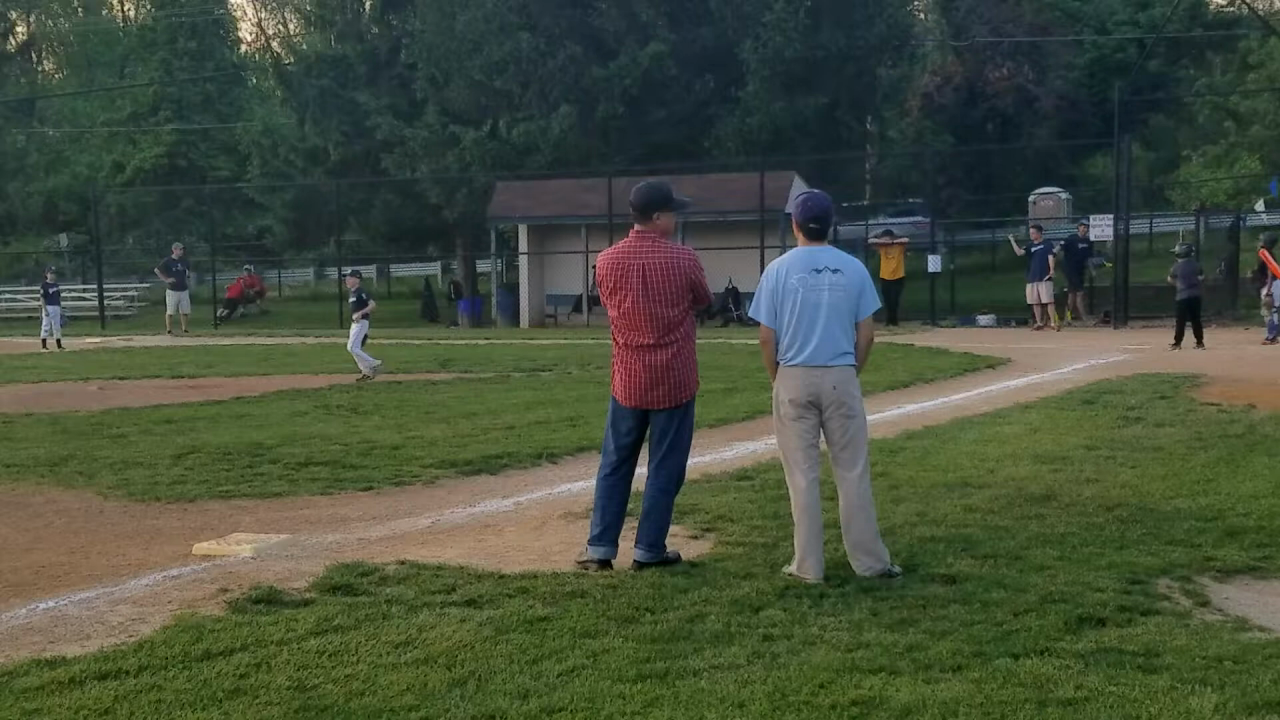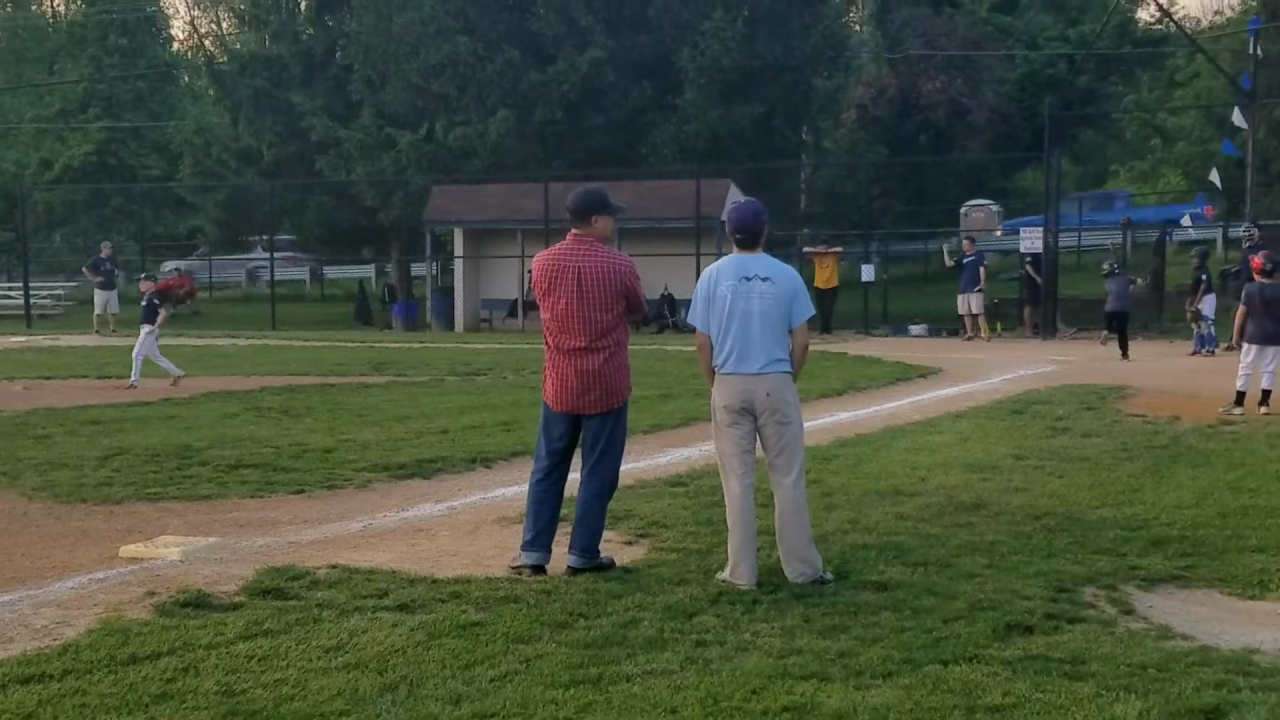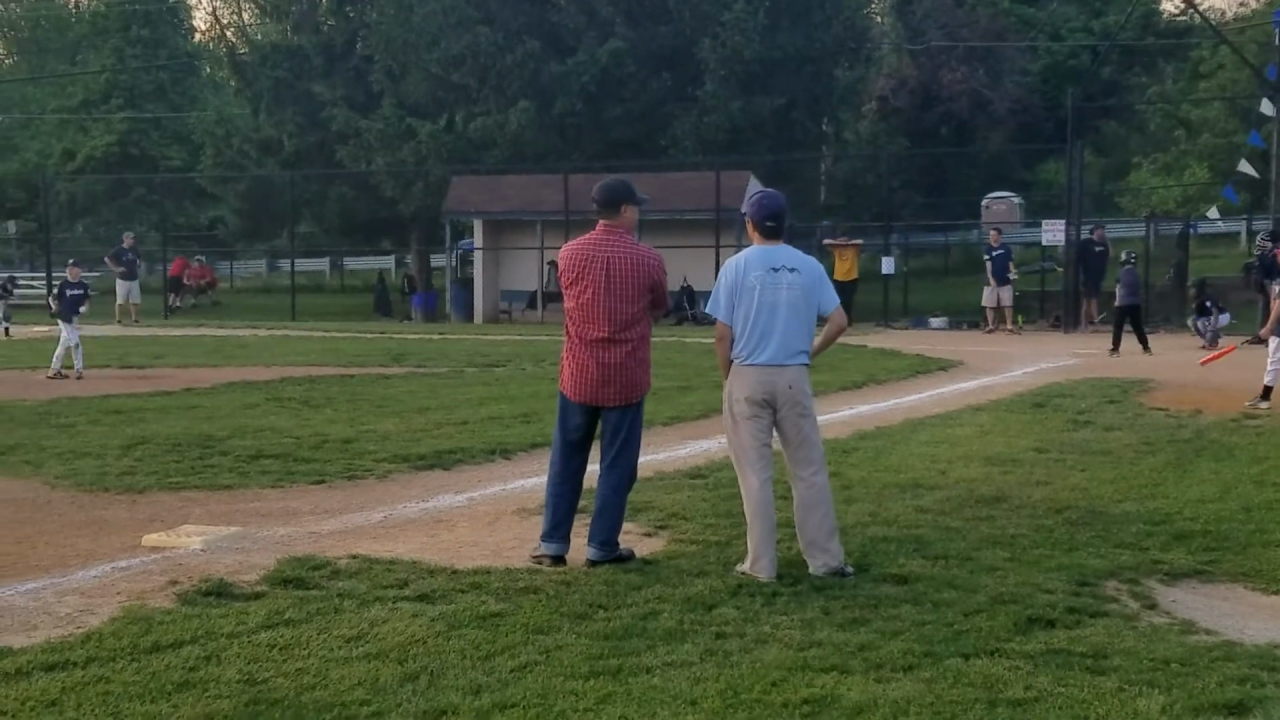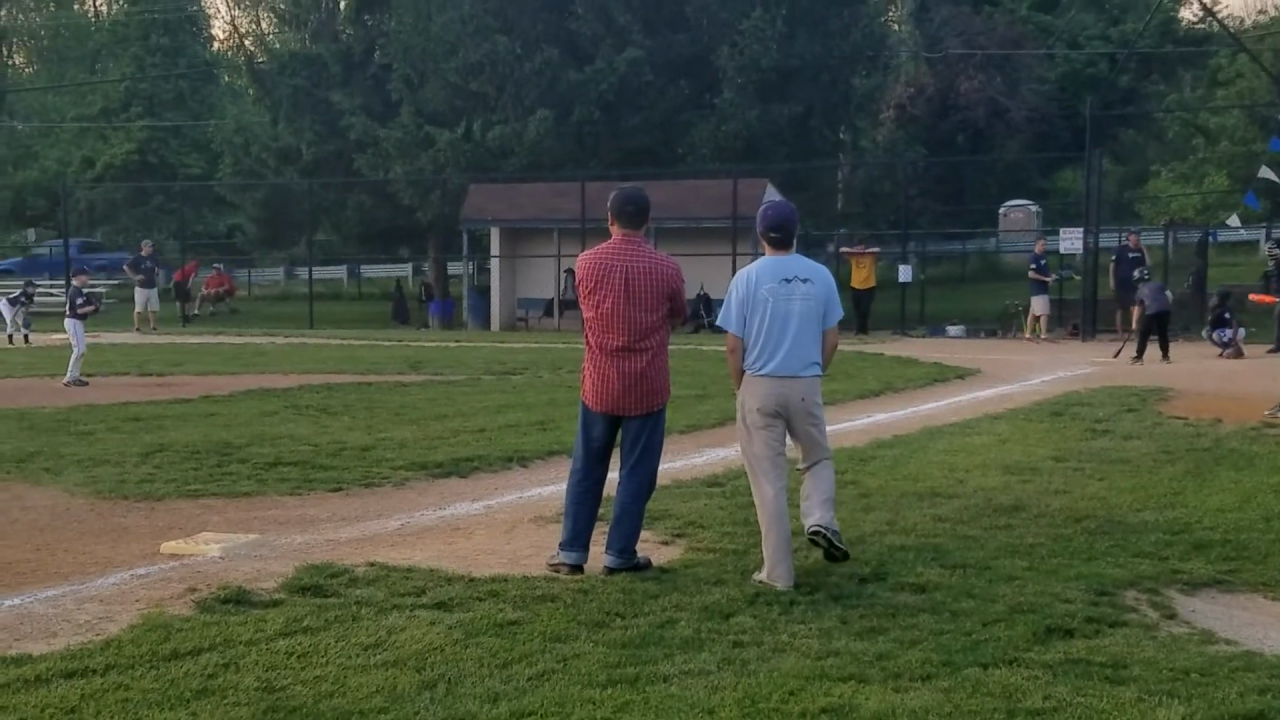
dt=1s
person 1, frame 1
left shoulder: (779, 269)
right shoulder: (853, 268)
left elbow: (767, 337)
right elbow: (866, 334)
left wrist: (778, 380)
right wrist: (852, 374)
left hip: (794, 380)
right hip: (840, 378)
left knee: (803, 475)
right knee: (853, 473)
left ankle: (808, 565)
right ankle: (870, 561)
person 1, frame 2
left shoulder: (713, 275)
right shoulder: (786, 275)
left elbow: (703, 342)
right elbow: (801, 341)
left wrist: (715, 385)
right wrist: (788, 380)
left hip: (729, 387)
right hip: (776, 386)
left knee: (737, 482)
right knee: (788, 479)
left ankle: (741, 571)
right ankle: (802, 568)
person 1, frame 3
left shoulder: (736, 266)
right shoulder: (808, 266)
left elbow: (723, 334)
right elbow: (839, 321)
left wrist: (728, 378)
left hip: (747, 378)
right hip: (794, 378)
left knee: (755, 474)
right knee: (809, 471)
left ankle: (761, 564)
right ankle: (825, 559)
person 1, frame 4
left shoulder: (748, 277)
right shoulder: (820, 275)
left elbow: (734, 346)
right elbow: (831, 340)
left wrist: (740, 387)
left hip: (760, 388)
right hip: (806, 387)
left knee: (768, 482)
right knee: (819, 460)
left ankle: (778, 572)
right ankle: (820, 522)
person 2, frame 1
left shoulder: (607, 261)
right shoulder: (683, 259)
right elbow: (703, 302)
left hip: (628, 379)
right hip: (674, 379)
left knee: (614, 464)
right knee: (665, 468)
left ankle: (600, 548)
right ankle: (649, 550)
person 2, frame 2
left shoulder: (542, 263)
right shoulder: (619, 265)
right elbow: (637, 311)
left hip: (559, 383)
right hip: (606, 383)
left knee: (547, 470)
right knee: (598, 473)
left ankle: (533, 553)
right ankle: (582, 556)
person 2, frame 3
left shoulder: (569, 253)
right shoulder: (649, 260)
right elbow: (660, 309)
left hip: (578, 374)
right hip: (625, 376)
left knee: (566, 461)
right knee: (618, 464)
left ankle: (552, 544)
right ankle: (602, 547)
person 2, frame 4
left shoulder: (587, 262)
right shoulder: (666, 268)
right elbow: (679, 317)
left hip: (599, 383)
right hip: (647, 385)
left knee: (586, 469)
right knee: (637, 473)
left ankle: (571, 552)
right ankle: (619, 555)
